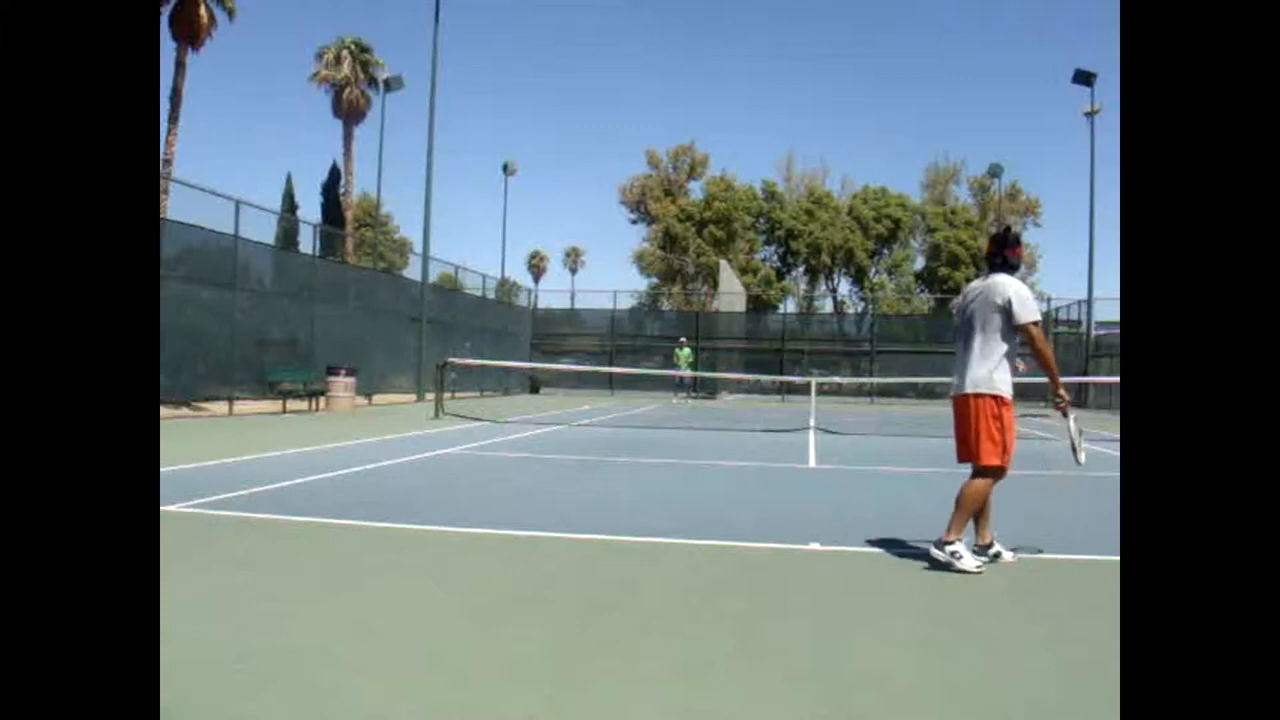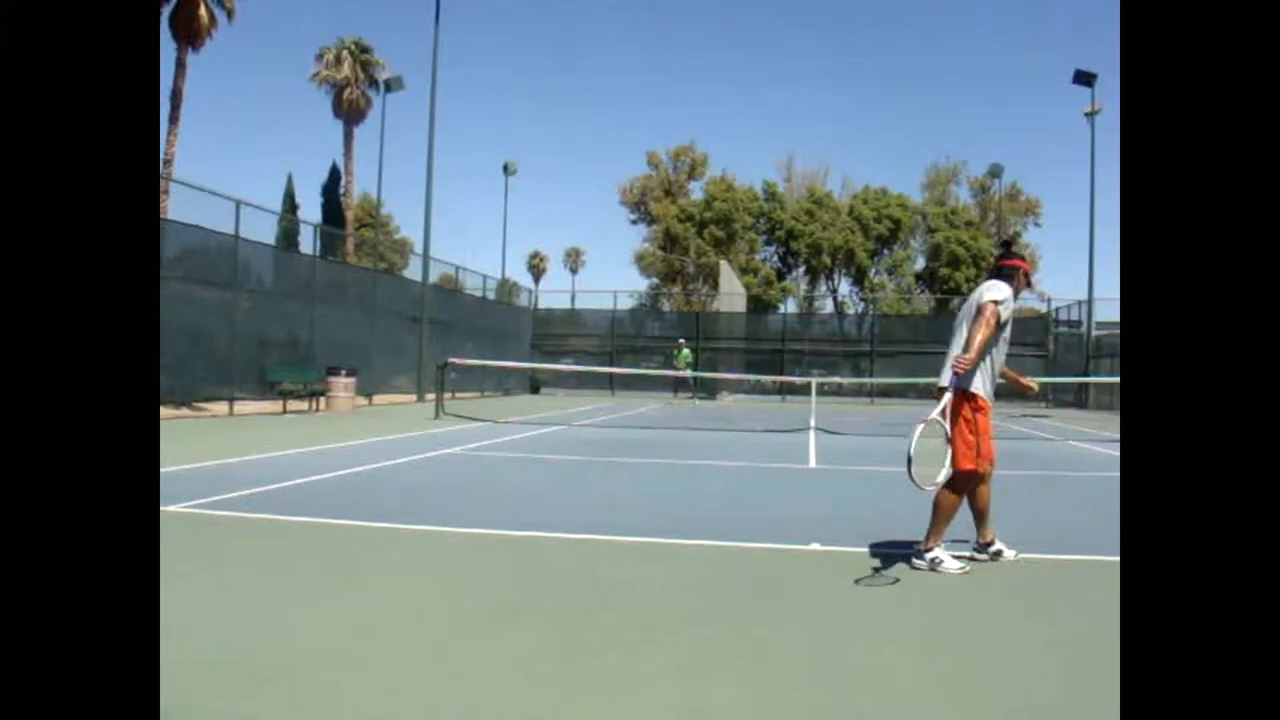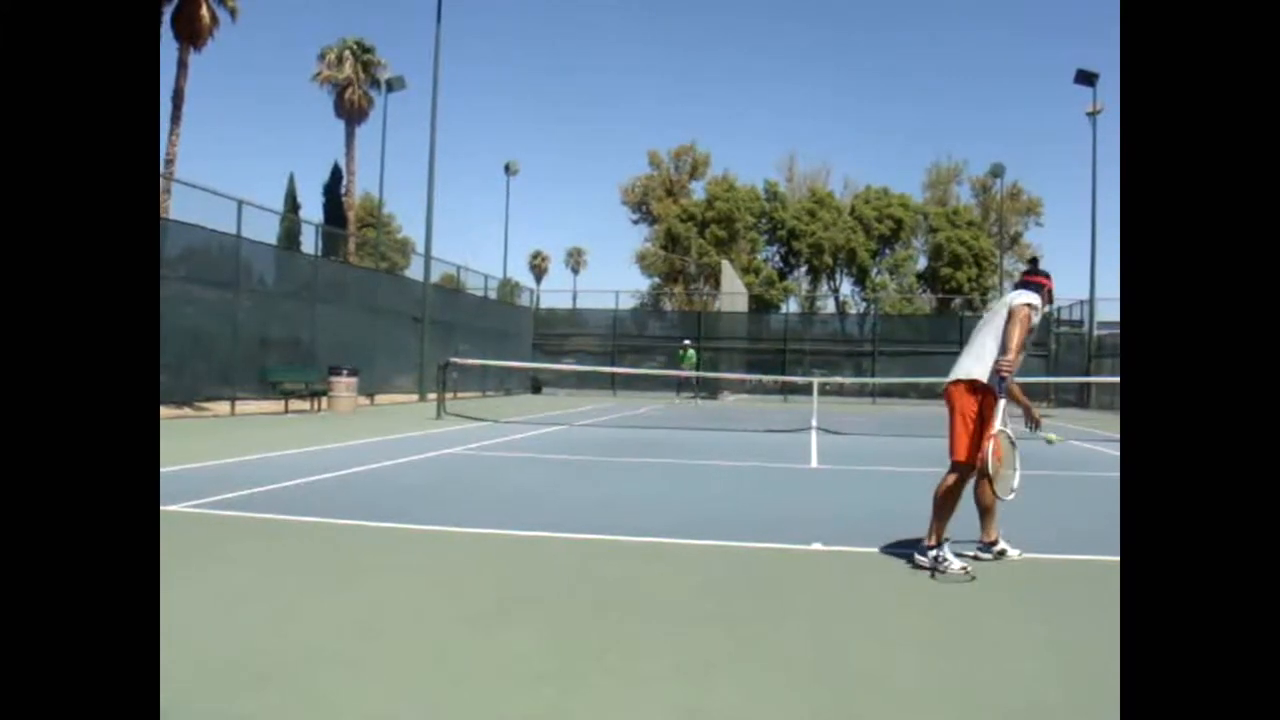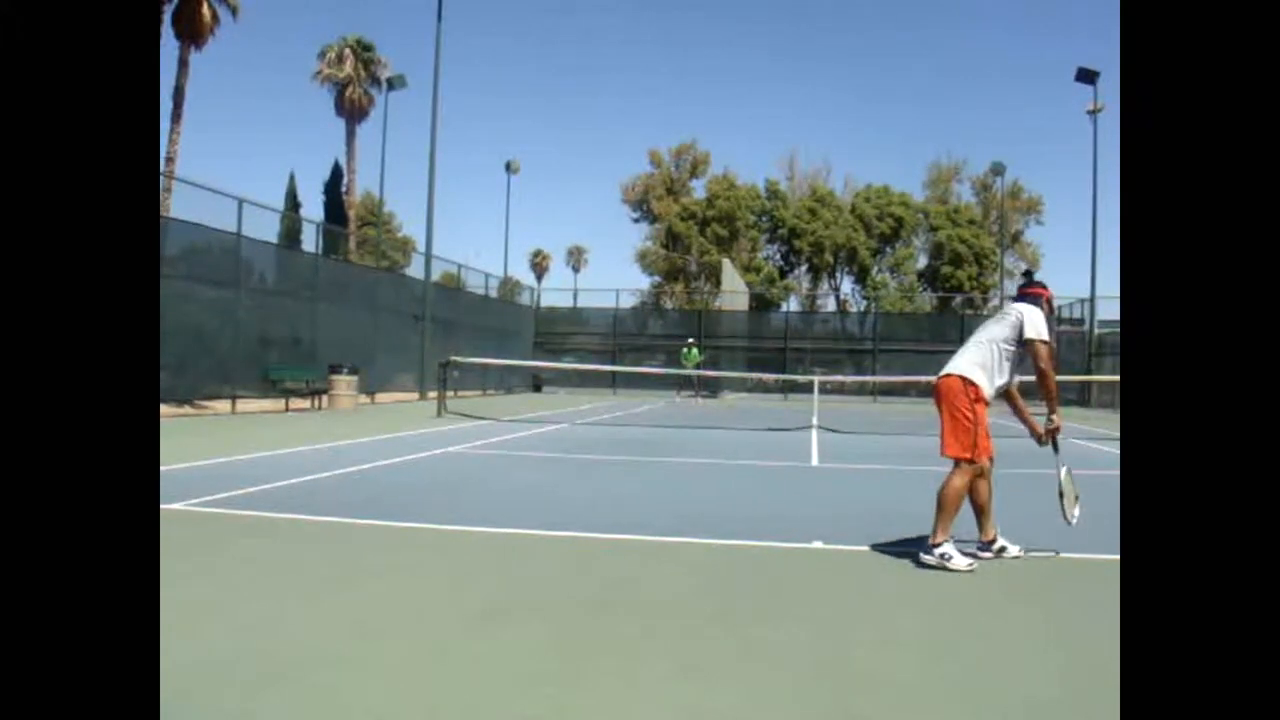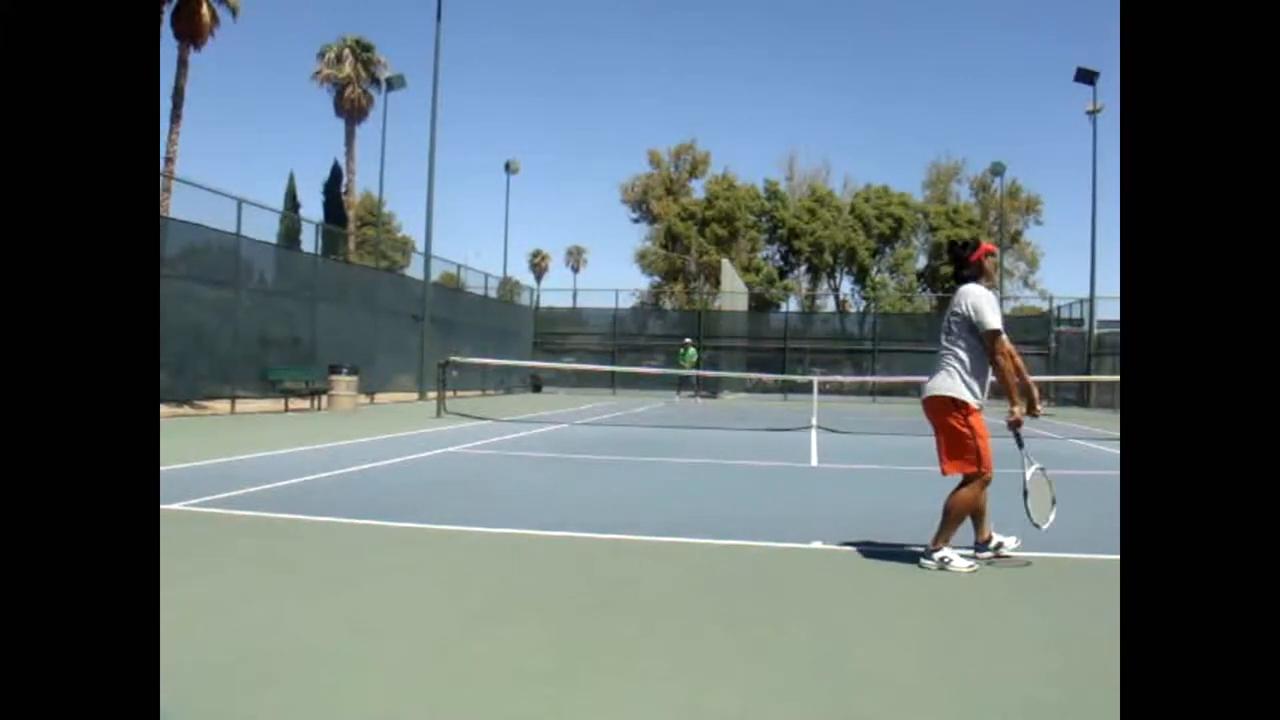
dt=1s
person 1, frame 1
left shoulder: (971, 289)
right shoulder: (1014, 289)
right elbow: (1037, 342)
right wrist: (1057, 385)
left hip: (964, 387)
right hip: (989, 389)
left knee: (983, 468)
right knee: (991, 469)
left ankle: (984, 543)
right ankle: (949, 541)
person 1, frame 2
left shoulder: (987, 292)
right shoulder: (1000, 290)
right elbow: (987, 320)
left wrist: (1018, 380)
right wrist: (971, 353)
left hip: (971, 392)
right hip: (967, 391)
left knee: (982, 469)
right knee: (966, 471)
left ankle: (986, 542)
right ankle: (929, 549)
person 1, frame 3
left shoulder: (1006, 304)
right shoulder: (1030, 298)
left elbow: (1001, 375)
right elbow: (1020, 322)
left wrist: (1027, 405)
right wrist: (1012, 356)
left hip: (977, 387)
right hip: (972, 386)
right knee: (964, 467)
left ankle: (990, 541)
right ankle: (931, 546)
person 1, frame 4
left shoulder: (1011, 324)
right shoulder: (1031, 312)
left elbow: (1009, 389)
right elbow: (1043, 365)
left wrist: (1034, 427)
right wrist: (1053, 413)
left hip: (962, 385)
right hip: (964, 383)
left knee: (983, 465)
right knee: (967, 465)
left ankle: (988, 540)
right ankle: (937, 544)
person 1, frame 5
left shoulder: (970, 296)
right shoulder: (980, 295)
left elbow: (1006, 347)
right elbow: (998, 355)
left wrist: (1028, 385)
right wrist: (1016, 403)
left hip: (947, 396)
right hip: (954, 398)
left knee: (977, 474)
right knee: (979, 475)
left ankle: (985, 540)
right ankle: (937, 549)
